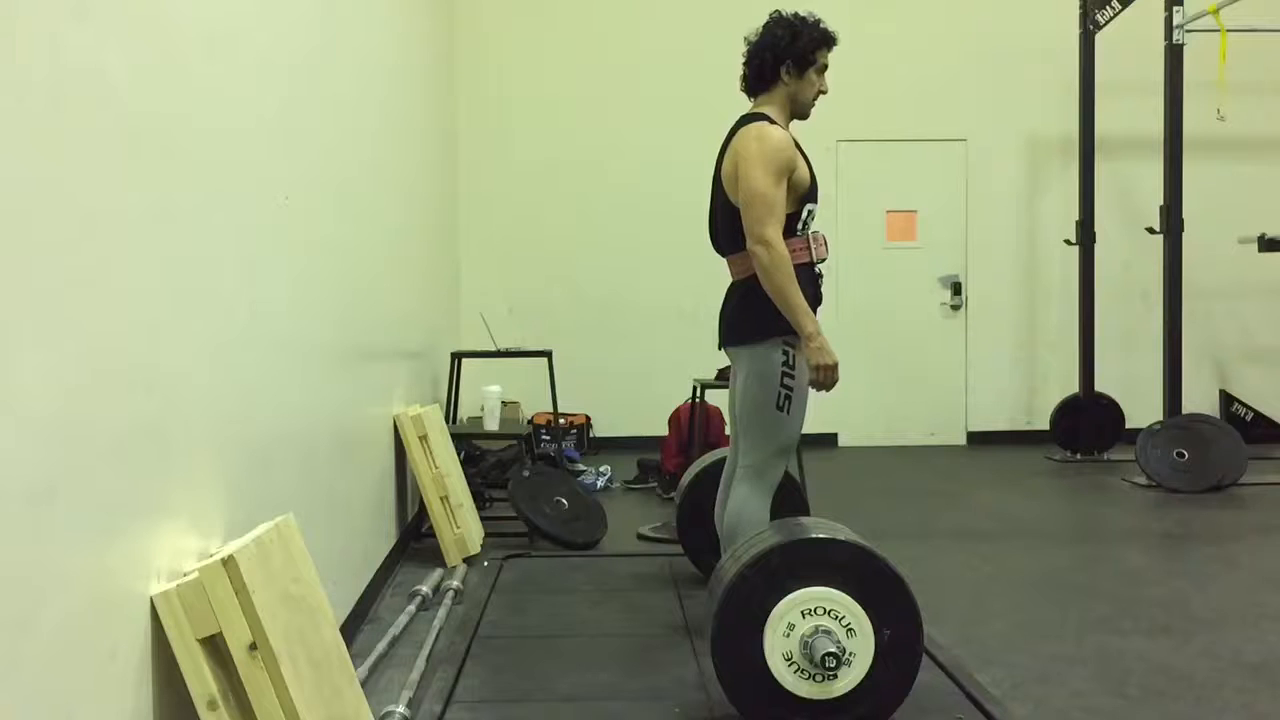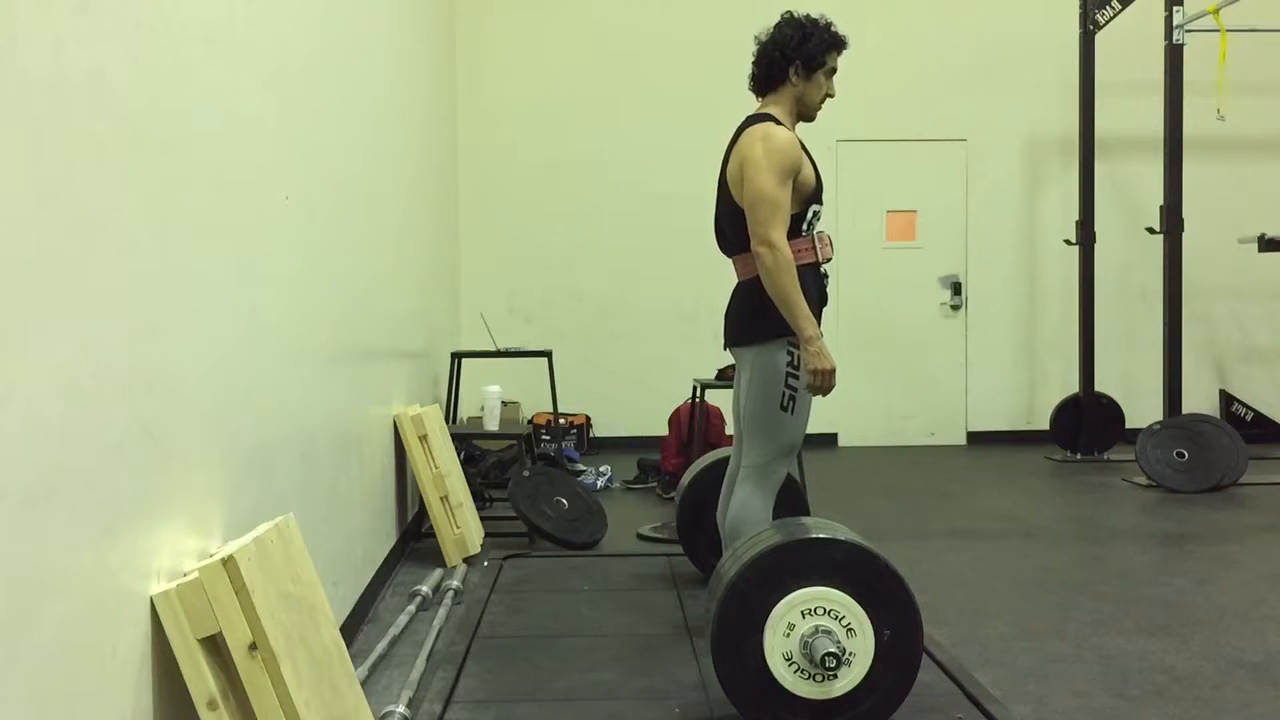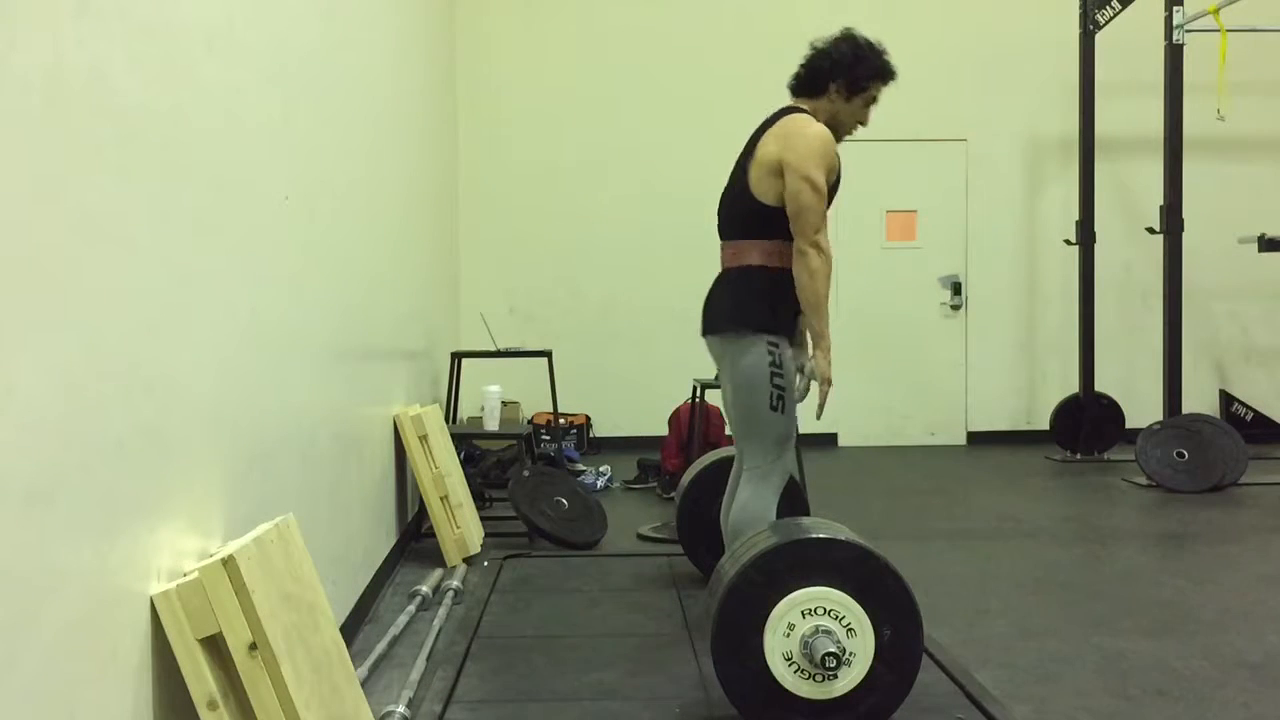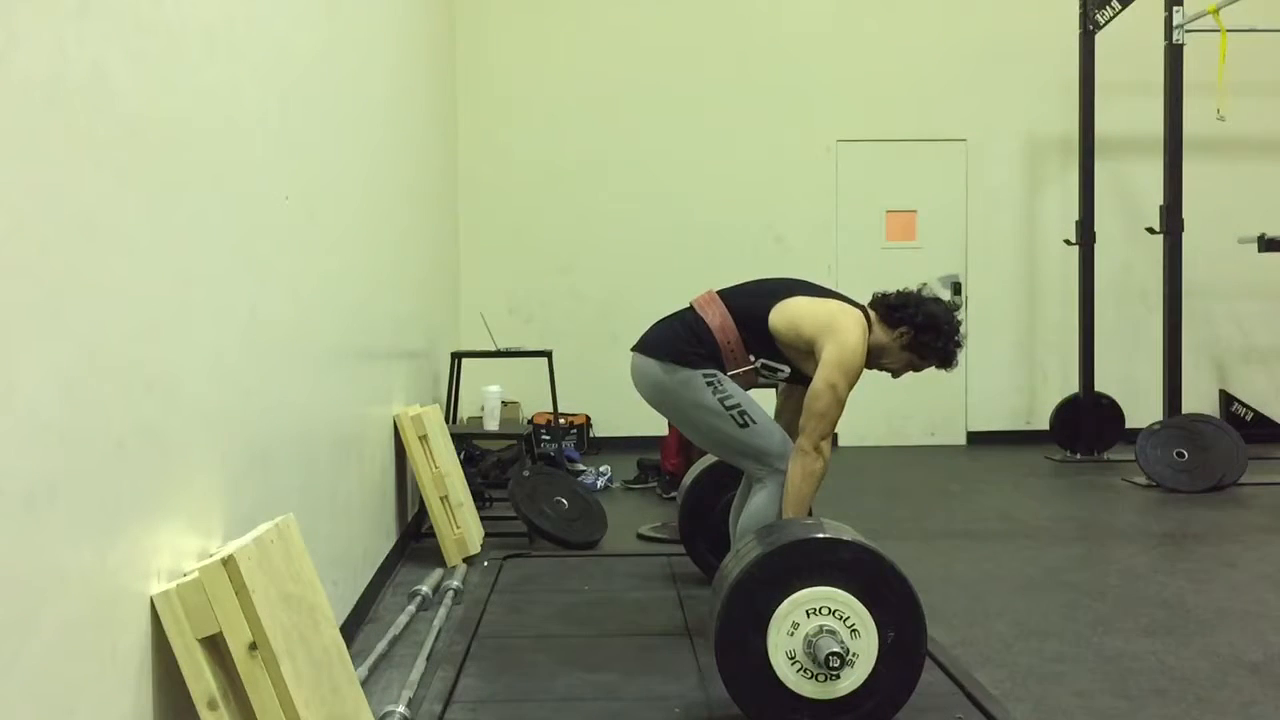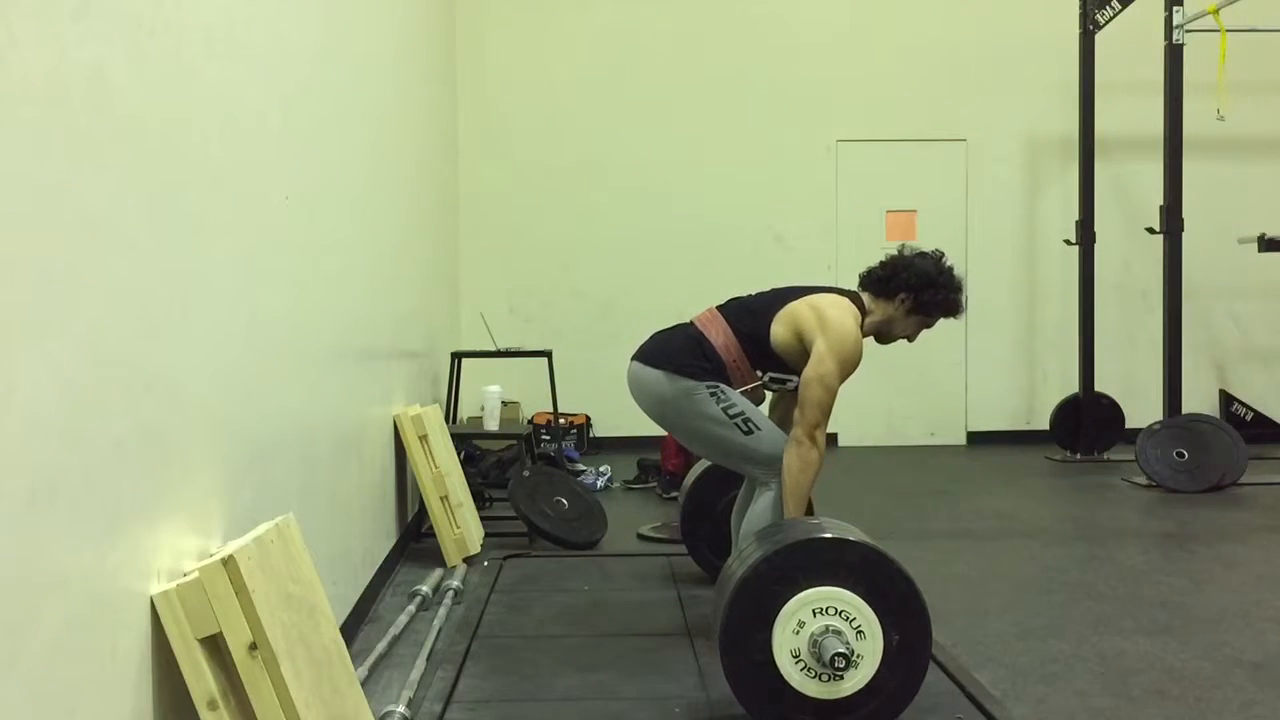
dt=1s
person 1, frame 1
left shoulder: (753, 135)
right shoulder: (767, 140)
right elbow: (764, 246)
right wrist: (812, 334)
left hip: (758, 320)
right hip: (771, 323)
left knee: (745, 469)
right knee: (761, 472)
person 1, frame 2
left shoulder: (760, 137)
right shoulder: (773, 141)
right elbow: (770, 248)
right wrist: (811, 339)
left hip: (763, 320)
right hip: (777, 325)
left knee: (748, 470)
right knee: (765, 472)
person 1, frame 3
left shoulder: (785, 133)
right shoulder: (810, 136)
right elbow: (810, 247)
left wrist: (800, 339)
right wrist: (820, 346)
left hip: (739, 315)
right hip: (752, 320)
left knee: (756, 462)
right knee: (767, 467)
person 1, frame 4
left shoulder: (834, 323)
right shoulder: (849, 341)
left elbow: (790, 435)
right elbow: (811, 447)
left hip: (664, 356)
right hip: (676, 363)
left knee: (768, 463)
right knee: (775, 467)
person 1, frame 5
left shoulder: (833, 312)
right shoulder: (843, 332)
left elbow: (786, 417)
right elbow: (807, 436)
left hip: (661, 365)
right hip: (676, 377)
left knee: (771, 465)
right knee: (779, 471)
